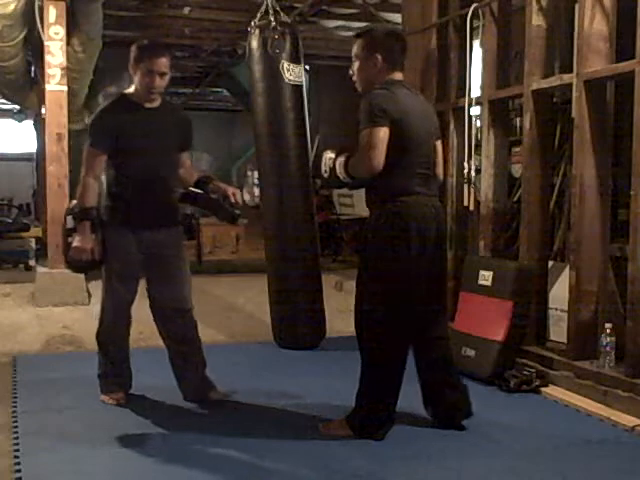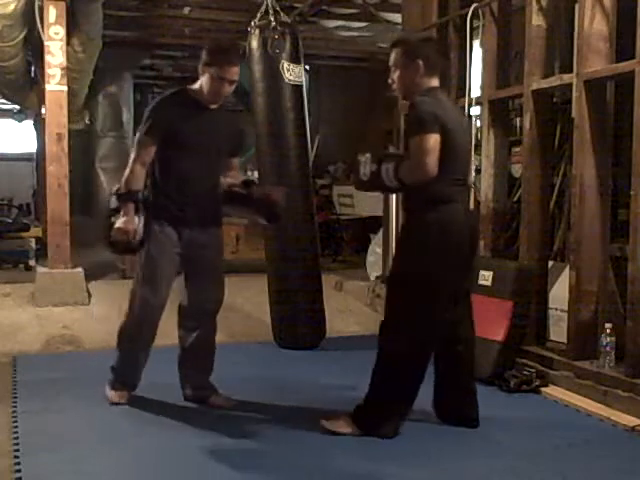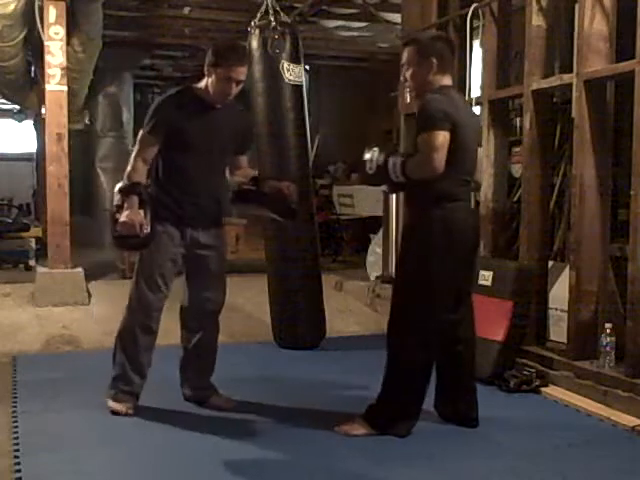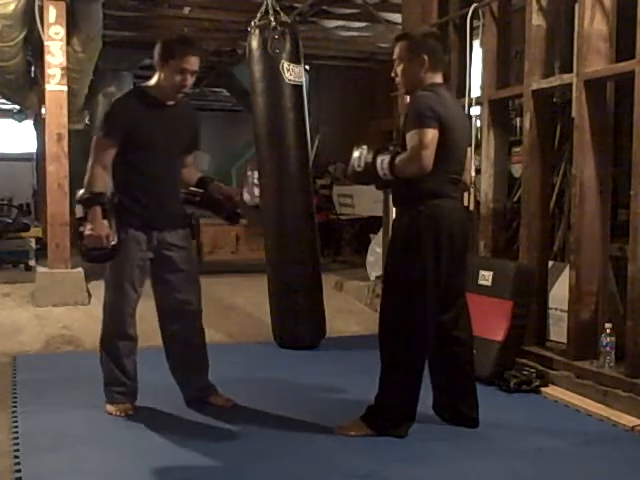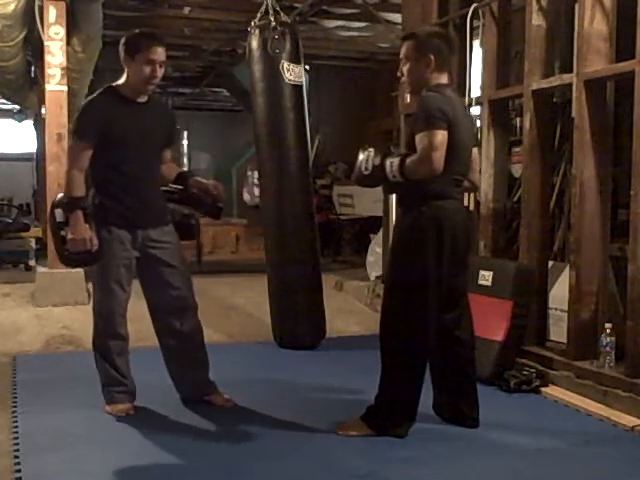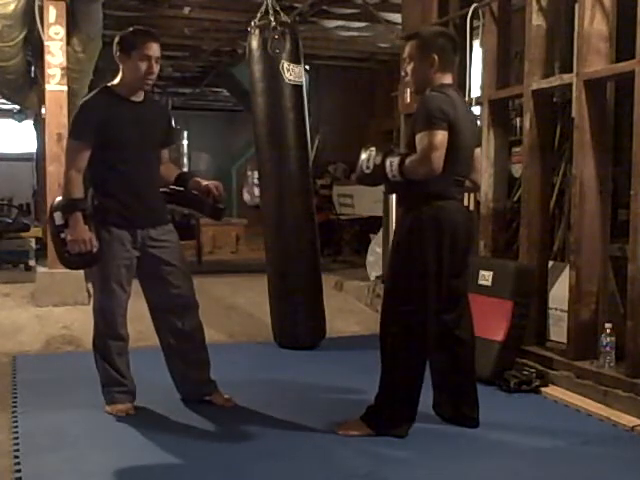
dt=0.5s
person 1, frame 1
left shoulder: (378, 100)
right shoulder: (422, 105)
left elbow: (371, 162)
left wrist: (337, 166)
left hip: (397, 218)
right hip: (429, 213)
left knee: (381, 320)
right knee: (428, 316)
left ankle: (369, 419)
right ankle: (450, 404)
person 1, frame 2
left shoulder: (423, 107)
right shoulder: (452, 110)
left elbow: (424, 168)
left wrist: (382, 173)
right wrist: (395, 171)
left hip: (433, 223)
right hip: (459, 219)
left knee: (406, 323)
right knee: (453, 317)
left ankle: (376, 417)
right ankle: (460, 406)
person 1, frame 3
left shoulder: (434, 105)
right shoulder: (465, 110)
left elbow: (431, 163)
left wrist: (390, 167)
left hip: (435, 220)
right hip: (461, 217)
left knee: (413, 319)
right knee: (454, 315)
left ankle: (390, 416)
right ankle: (459, 406)
person 1, frame 4
left shoulder: (423, 102)
right shoulder: (456, 108)
left elbow: (420, 160)
left wrist: (376, 165)
left hip: (424, 218)
right hip: (452, 215)
left knee: (404, 319)
right knee: (449, 314)
left ankle: (389, 416)
right ankle: (459, 406)
person 1, frame 5
left shoulder: (430, 103)
right shoulder: (459, 107)
left elbow: (430, 162)
left wrist: (382, 168)
left hip: (427, 219)
right hip: (454, 216)
left knee: (405, 319)
right knee: (450, 315)
left ankle: (388, 416)
right ankle: (460, 406)
person 1, frame 6
left shoulder: (432, 103)
right shoulder: (463, 109)
left elbow: (429, 162)
left wrist: (384, 168)
left hip: (428, 219)
right hip: (455, 216)
left knee: (406, 318)
right knee: (451, 314)
left ankle: (388, 416)
right ankle: (459, 406)
person 2, frame 1
left shoulder: (176, 119)
right shoulder: (110, 117)
right elbow: (92, 176)
left wrist: (211, 184)
right wrist: (84, 229)
left hip: (167, 227)
right hip: (122, 229)
left knee: (177, 307)
right knee: (116, 309)
left ankle: (196, 384)
right ankle: (114, 383)
person 2, frame 2
left shoulder: (231, 121)
right shoulder: (168, 108)
right elbow: (140, 162)
right wrist: (128, 209)
left hip: (208, 226)
right hip: (165, 223)
left knee: (205, 306)
right knee: (148, 302)
left ankle: (197, 384)
right ankle: (122, 380)
person 2, frame 3
left shoulder: (238, 119)
right shoulder: (172, 107)
left elbow: (239, 170)
right elbow: (141, 159)
left wrist: (266, 184)
right wrist: (132, 205)
left hip: (210, 227)
right hip: (165, 223)
left knee: (206, 307)
right knee: (146, 304)
left ankle: (198, 386)
right ankle: (124, 389)
person 2, frame 4
left shoulder: (187, 116)
right shoulder: (127, 108)
right elbow: (100, 166)
left wrist: (210, 187)
right wrist: (96, 217)
left hip: (174, 227)
right hip: (131, 227)
left knee: (185, 308)
right knee: (120, 310)
left ankle: (198, 387)
right ankle: (120, 392)
person 2, frame 5
left shoulder: (162, 113)
right shoulder: (99, 108)
right elbow: (77, 169)
left wrist: (192, 181)
right wrist: (77, 220)
left hip: (158, 225)
right hip: (112, 227)
left knee: (180, 305)
right knee: (111, 312)
left ankle: (198, 386)
right ankle: (118, 393)
person 2, frame 6
left shoulder: (159, 113)
right shoulder: (95, 108)
right elbow: (75, 170)
left wrist: (192, 182)
right wrist: (76, 221)
left hip: (157, 226)
right hip: (112, 228)
left knee: (181, 305)
right knee: (111, 313)
left ankle: (198, 385)
right ankle: (118, 393)
